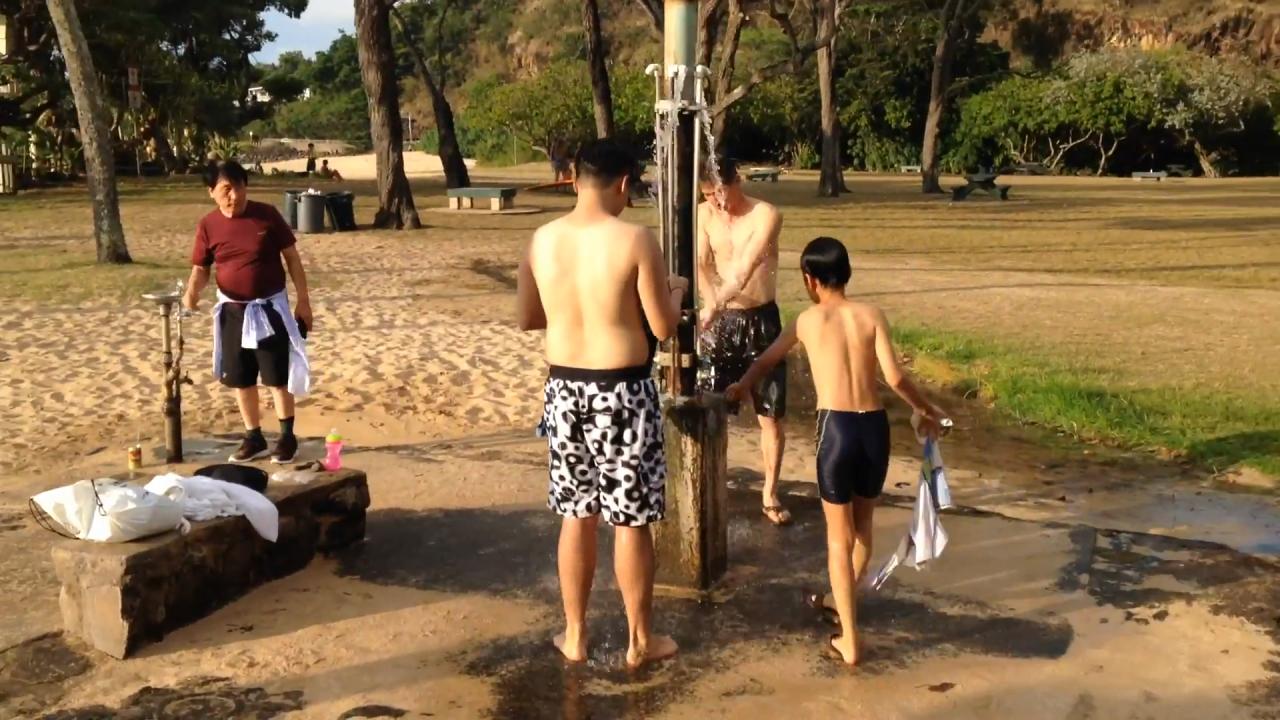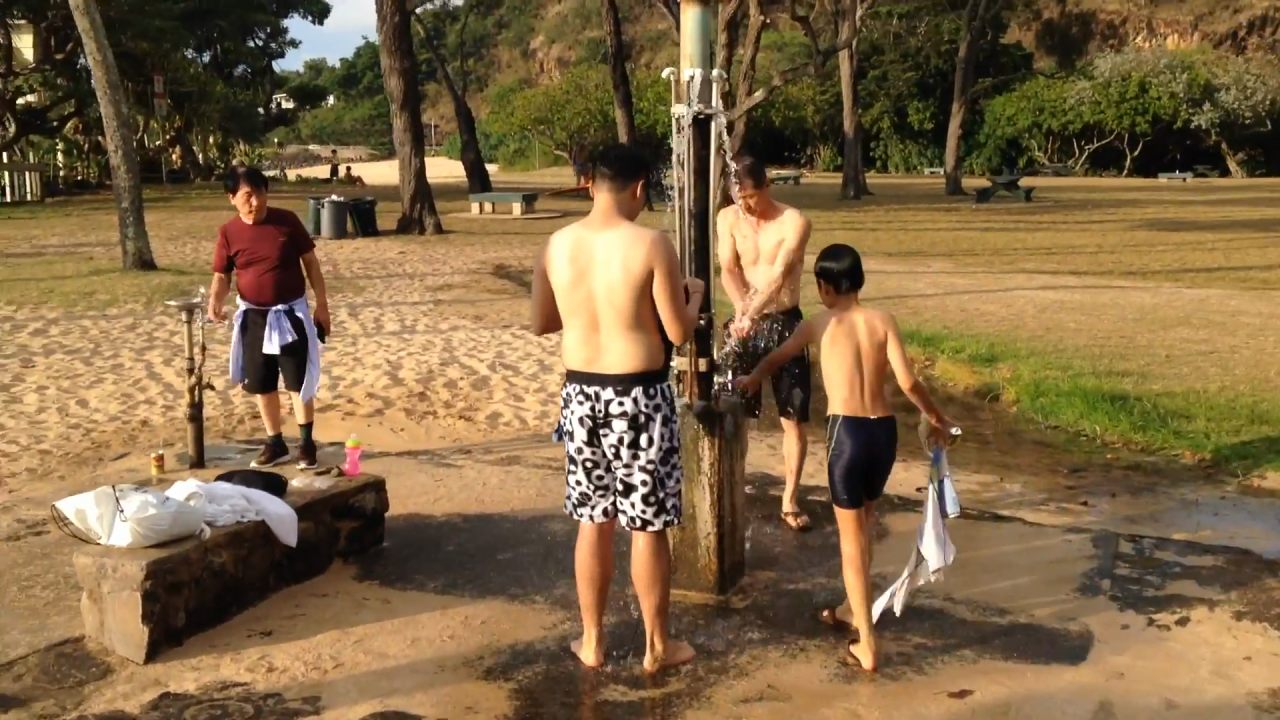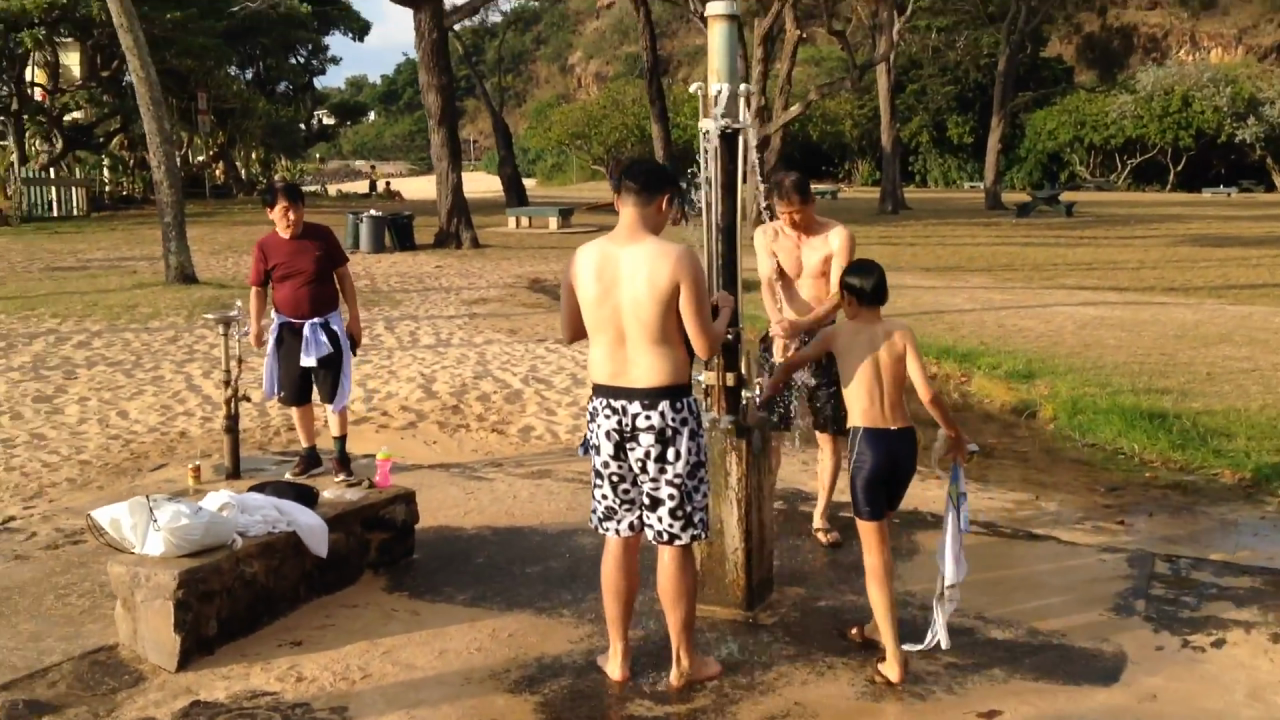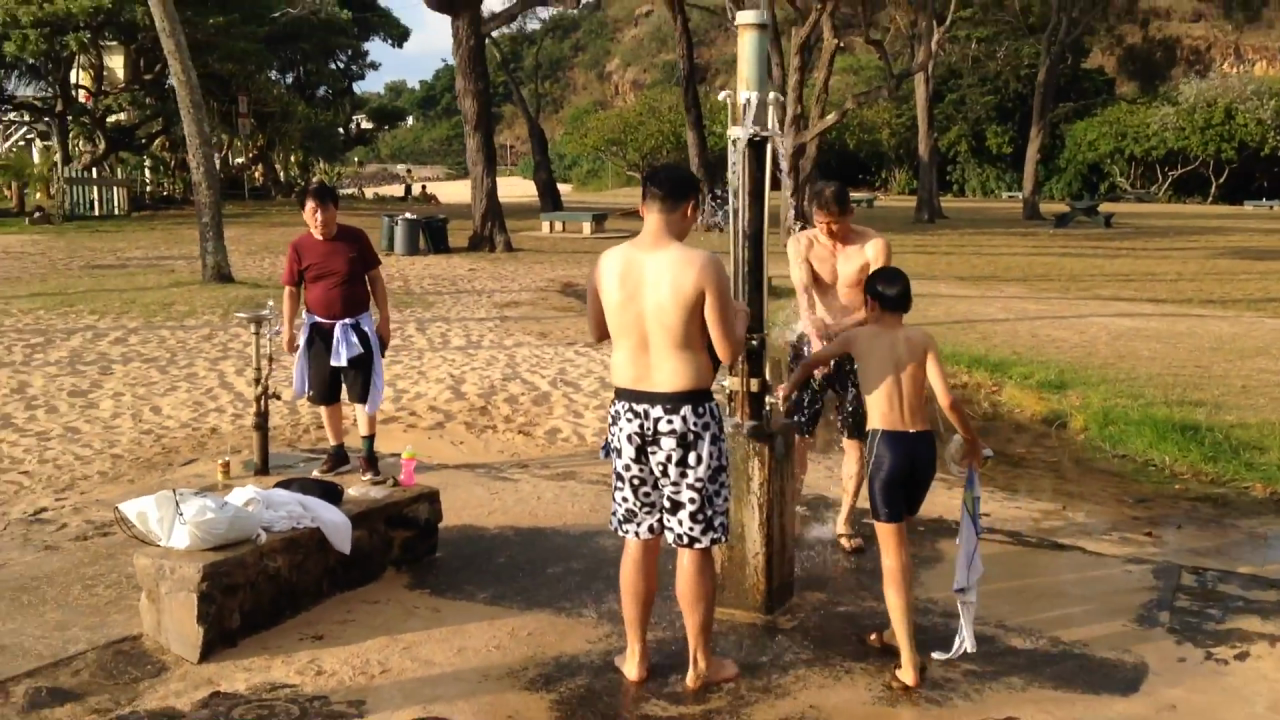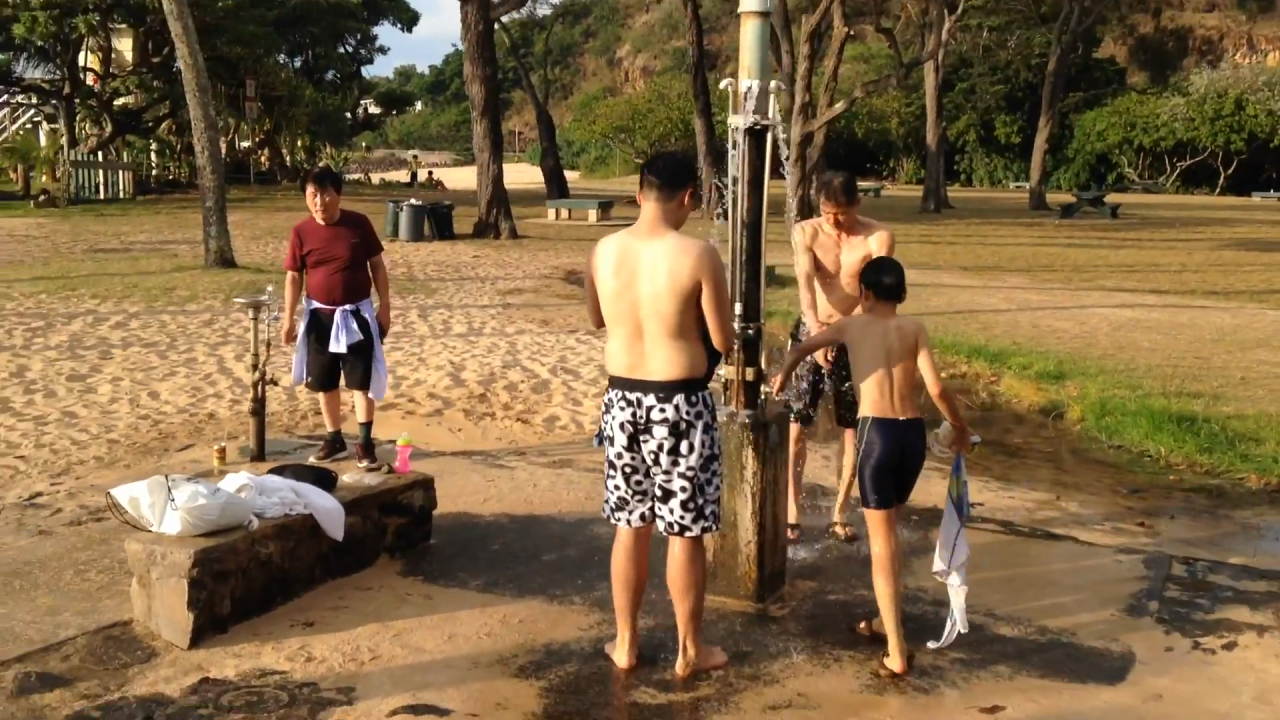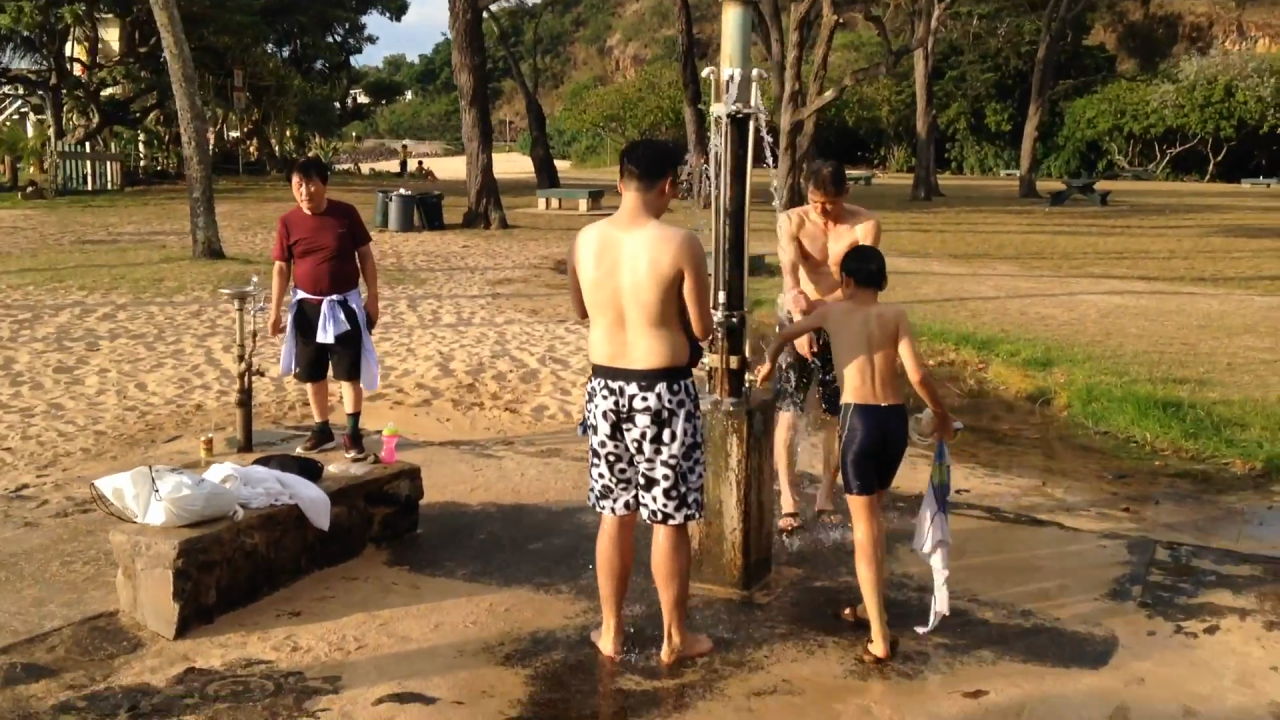
dt=0.1s
person 1, frame 1
left shoulder: (540, 240)
right shoulder: (635, 240)
left elbow: (526, 320)
right elbow: (662, 328)
right wrist: (676, 291)
left hip: (564, 389)
right hip: (623, 391)
left knee: (576, 516)
right knee: (632, 520)
left ankle: (574, 634)
right ankle: (640, 640)
person 1, frame 2
left shoulder: (556, 244)
right shoulder: (651, 244)
left elbow: (540, 324)
right elbow: (679, 332)
right wrist: (695, 296)
left hip: (582, 394)
right hip: (638, 396)
left knee: (594, 520)
right knee: (648, 525)
left ankle: (592, 639)
right ankle: (658, 645)
person 1, frame 3
left shoulder: (582, 258)
right shoulder: (677, 258)
left elbow: (571, 332)
right elbow: (705, 346)
right wrist: (724, 312)
left hip: (608, 408)
right hip: (664, 411)
left knee: (619, 534)
right knee: (674, 539)
left ankle: (618, 654)
right ankle: (684, 660)
person 1, frame 4
left shoulder: (608, 262)
right shoulder: (702, 265)
right elbow: (727, 354)
right wrist: (739, 321)
left hip: (629, 411)
right hip: (686, 414)
left knee: (639, 536)
right knee: (693, 542)
left ankle: (635, 655)
right ankle: (700, 662)
person 1, frame 5
left shoulder: (604, 250)
right shoulder: (698, 254)
right elbow: (722, 343)
right wrist: (723, 312)
left hip: (623, 399)
right hip: (679, 403)
left knee: (631, 524)
right knee: (685, 530)
left ankle: (625, 642)
right ankle: (690, 650)
person 1, frame 6
left shoulder: (585, 239)
right shoulder: (679, 243)
right elbow: (702, 331)
right wrist: (687, 298)
left hip: (606, 387)
right hip: (663, 391)
left knee: (615, 513)
right knee: (669, 518)
left ankle: (611, 630)
right ankle: (675, 637)
person 2, frame 1
left shoulder: (806, 320)
right shoulder: (871, 314)
left elbow: (766, 362)
right elbow: (895, 376)
left wrist: (741, 387)
right wrist: (927, 410)
left hip: (836, 426)
right hip: (874, 425)
left knee: (839, 536)
right knee: (862, 522)
left ankle: (849, 640)
right ankle: (841, 601)
person 2, frame 2
left shoulder: (818, 322)
right shoulder: (882, 318)
left elbow: (775, 360)
right elbow: (908, 382)
left wrist: (750, 382)
right wrist: (937, 419)
left hip: (846, 430)
right hip: (884, 429)
left knee: (851, 541)
right knee: (862, 524)
left ankle: (867, 646)
right ankle: (855, 611)
person 2, frame 3
left shoulder: (837, 333)
right shoulder: (901, 332)
left elbow: (790, 365)
right elbow: (927, 394)
left wrist: (769, 388)
right wrist: (955, 434)
left hip: (867, 442)
right hip: (904, 441)
left knee: (874, 554)
right knee: (881, 538)
left ankle: (894, 661)
right ankle: (881, 627)
person 2, frame 4
left shoulder: (858, 336)
right shoulder: (922, 338)
left elbow: (809, 363)
right elbow: (947, 400)
left wrist: (788, 389)
right wrist: (972, 440)
left hip: (886, 445)
right hip: (923, 446)
left knee: (892, 557)
right knee: (898, 544)
left ankle: (909, 665)
right ankle: (898, 631)
person 2, frame 5
left shoulder: (851, 325)
right shoulder: (914, 328)
left elbow: (802, 348)
right elbow: (936, 389)
left wrist: (782, 378)
right wrist: (960, 428)
left hip: (876, 432)
right hip: (913, 433)
left knee: (882, 543)
right knee: (889, 531)
left ankle: (896, 652)
right ankle: (888, 620)
person 2, frame 6
left shoulder: (832, 311)
right shoulder: (896, 314)
left elbow: (785, 335)
right elbow: (917, 374)
left wrist: (769, 365)
right wrist: (942, 415)
left hip: (858, 419)
right hip: (895, 419)
left knee: (864, 529)
right knee: (872, 516)
left ankle: (879, 637)
right ankle: (873, 607)
person 3, frame 1
left shoulder: (766, 215)
right shoulder: (703, 215)
left elbow: (746, 269)
right elbow: (701, 265)
left wrist: (712, 310)
right wrist: (711, 303)
left hip: (760, 320)
right hip: (721, 321)
left knee: (771, 416)
left ankle: (770, 493)
person 3, frame 2
left shoulder: (793, 221)
right shoulder: (727, 218)
left elbow: (781, 277)
right elbow: (727, 270)
left wrist: (751, 317)
right wrist: (741, 312)
left hip: (785, 324)
right hip: (745, 326)
left knee: (795, 421)
left ankle: (789, 499)
person 3, frame 3
left shoulder: (838, 236)
right shoulder: (766, 235)
left elbow: (836, 296)
right elbow: (769, 285)
left wrist: (800, 325)
right wrist: (779, 325)
right hip: (781, 339)
left knee: (829, 436)
right knee: (769, 434)
left ankle: (821, 515)
person 3, frame 4
left shoulder: (875, 246)
right shoulder: (801, 243)
right elbow: (803, 293)
left wrist: (836, 327)
right wrist: (815, 339)
right hip: (811, 345)
left knee: (857, 442)
right knee: (796, 438)
left ankle: (844, 521)
person 3, frame 5
left shoulder: (878, 237)
right shoulder: (805, 232)
right elbow: (805, 283)
left wrist: (836, 324)
right wrist: (816, 328)
right hip: (810, 334)
left knee: (853, 430)
right knee: (796, 426)
left ankle: (840, 510)
right ankle: (791, 509)
person 3, frame 6
left shoulder: (866, 225)
right shoulder: (791, 221)
right elbow: (789, 272)
right wrist: (799, 320)
right hip: (798, 323)
left knee: (838, 418)
right knee: (789, 415)
left ankle: (825, 497)
right ankle: (788, 500)
person 4, frame 1
left shoulder: (267, 215)
right shoulder: (208, 225)
left elbow: (291, 256)
right elbow: (201, 269)
left wrist: (303, 299)
right wrist: (192, 289)
left hip: (270, 307)
right hip: (232, 311)
left knee: (277, 376)
right knee: (240, 379)
left ankle: (287, 437)
right ankle: (254, 438)
person 4, frame 2
left shoulder: (287, 221)
right shoulder: (228, 233)
left elbow: (310, 262)
right elbow: (221, 276)
left wrist: (322, 305)
right wrist: (215, 303)
left hip: (291, 313)
right hip: (254, 317)
left knee: (299, 381)
right knee: (261, 384)
left ankle: (306, 444)
right ankle: (275, 444)
person 4, frame 3
left shoulder: (322, 235)
right shoulder: (265, 247)
left elbow: (343, 276)
right elbow: (258, 290)
left wrist: (354, 318)
right wrist: (256, 324)
left hip: (325, 326)
right hip: (289, 331)
left knee: (333, 394)
right knee: (296, 397)
left ankle: (340, 456)
right ankle: (310, 455)
person 4, frame 4
left shoulder: (356, 238)
right shoulder: (299, 247)
left elbow: (375, 279)
right elbow: (292, 292)
left wrist: (384, 319)
right wrist: (289, 329)
left hip: (357, 327)
right hip: (320, 329)
left knee: (363, 394)
right knee: (325, 396)
left ankle: (368, 455)
right ankle: (337, 453)
person 4, frame 5
left shoulder: (358, 224)
right shoulder: (301, 232)
left elbow: (377, 265)
right elbow: (294, 277)
left wrist: (384, 307)
right wrist: (289, 318)
left hip: (357, 313)
right hip: (320, 315)
left knee: (362, 381)
right knee: (324, 383)
left ankle: (365, 442)
right ankle: (334, 440)
person 4, frame 6
left shoulder: (346, 214)
right shoulder: (288, 222)
left elbow: (365, 255)
right elbow: (282, 268)
left wrist: (372, 297)
right wrist: (275, 310)
left hip: (344, 304)
right hip: (308, 306)
left knee: (350, 371)
right knee: (311, 373)
left ankle: (353, 433)
right ankle: (322, 430)
